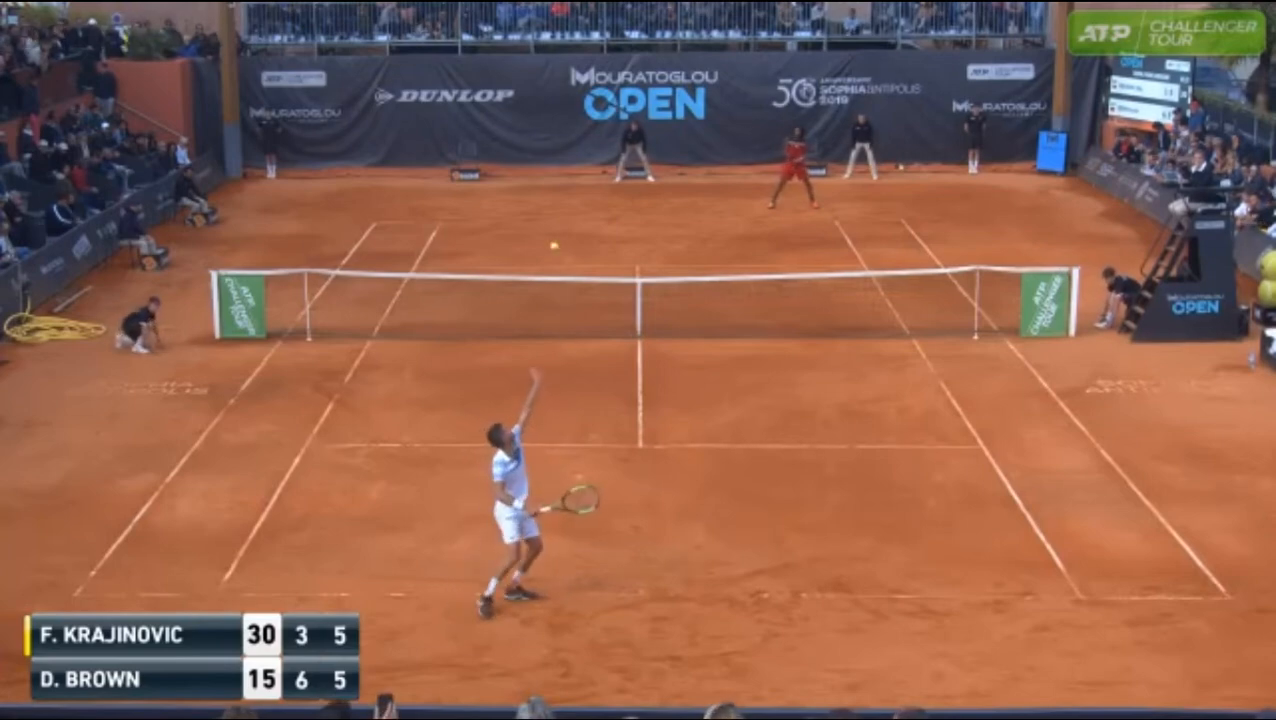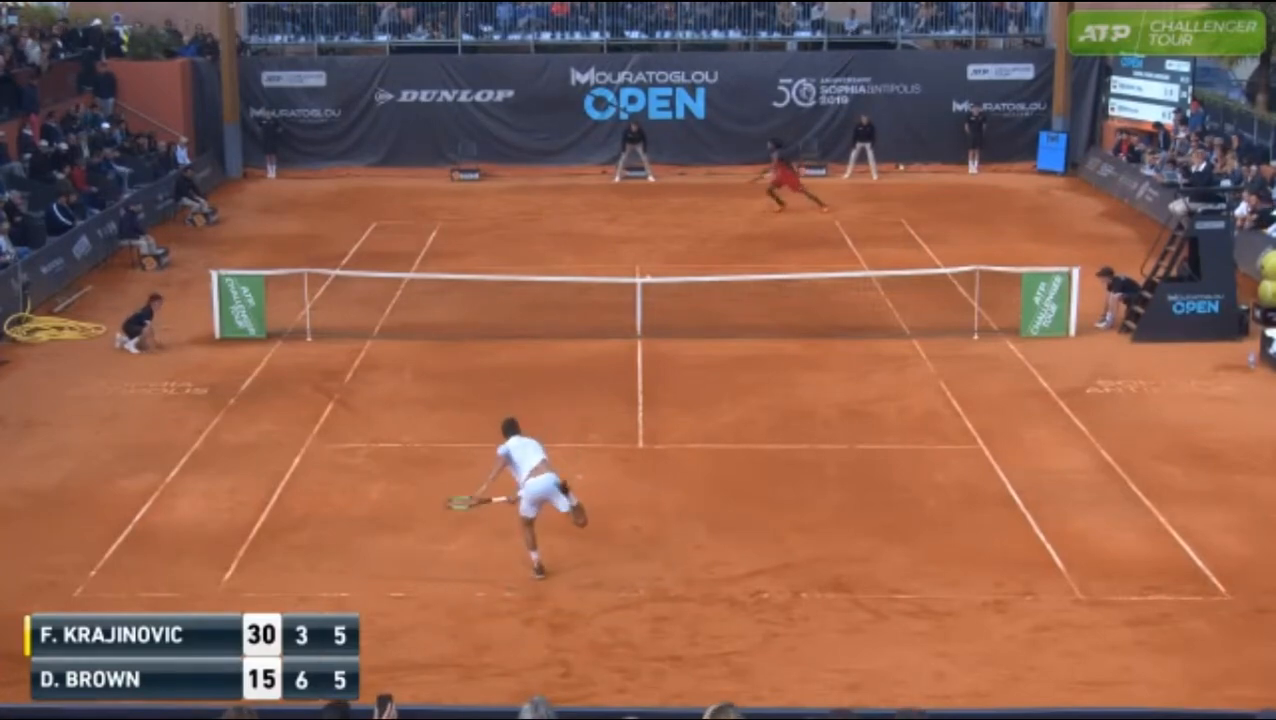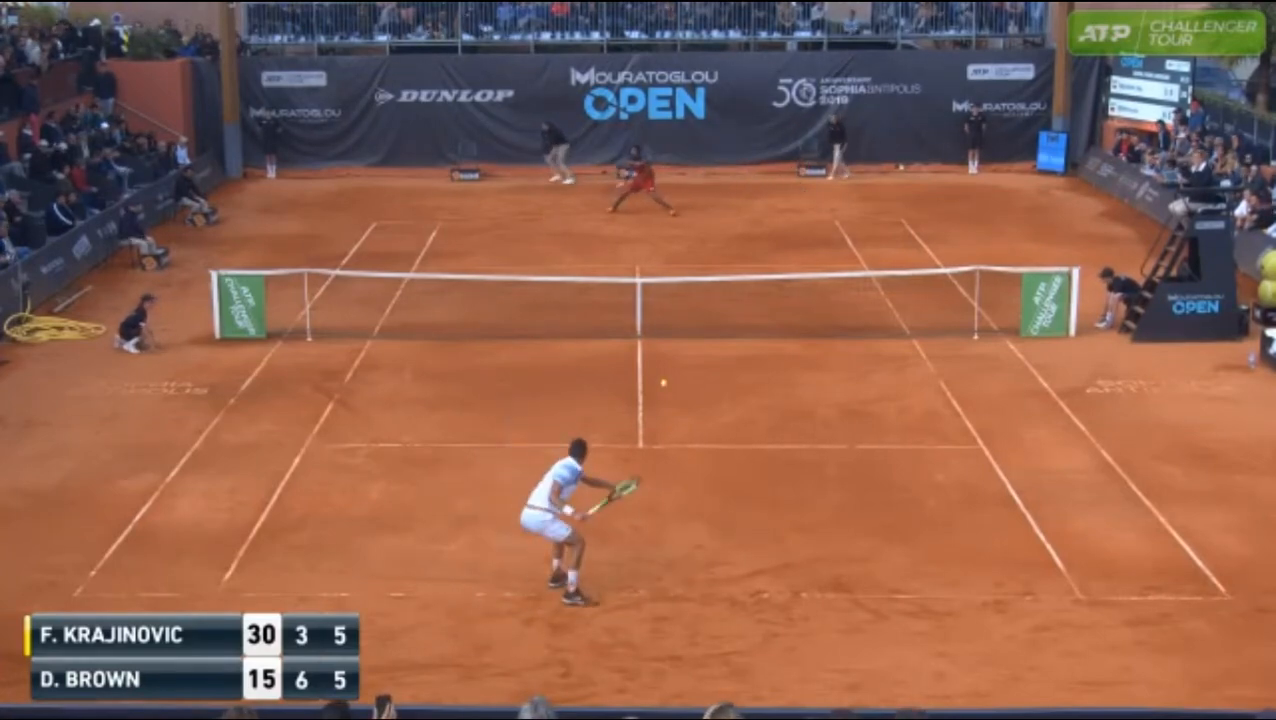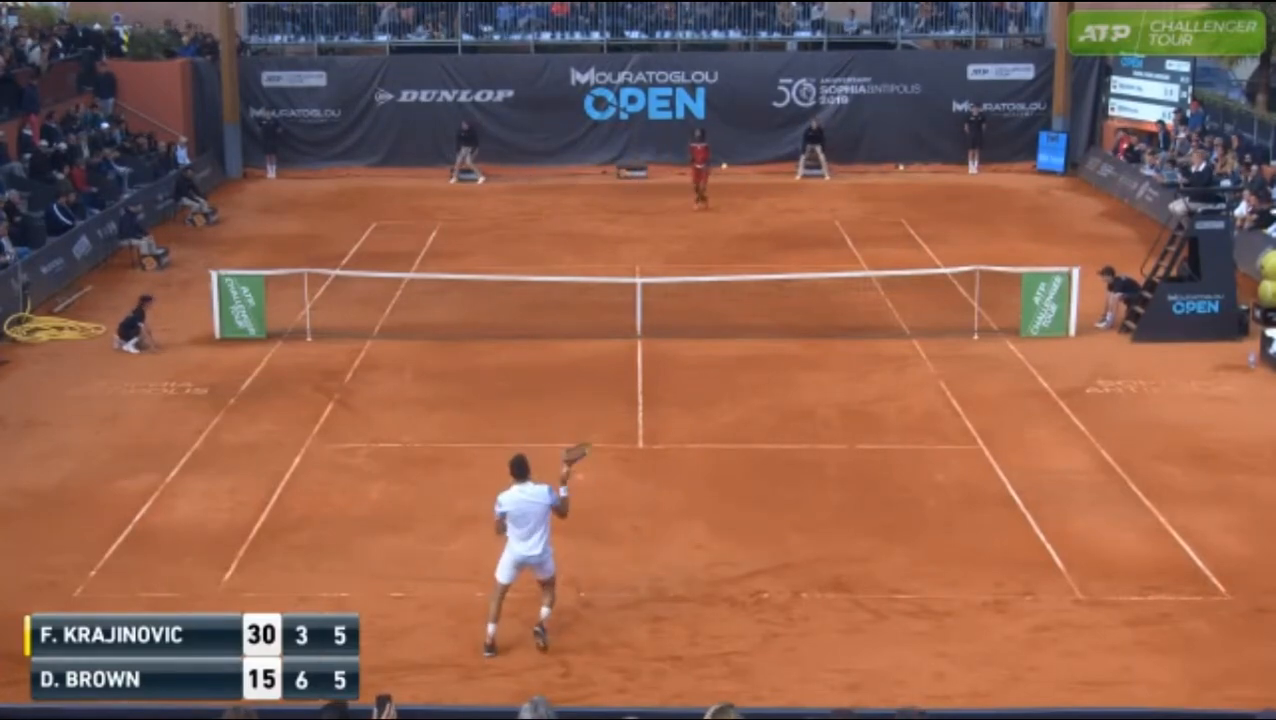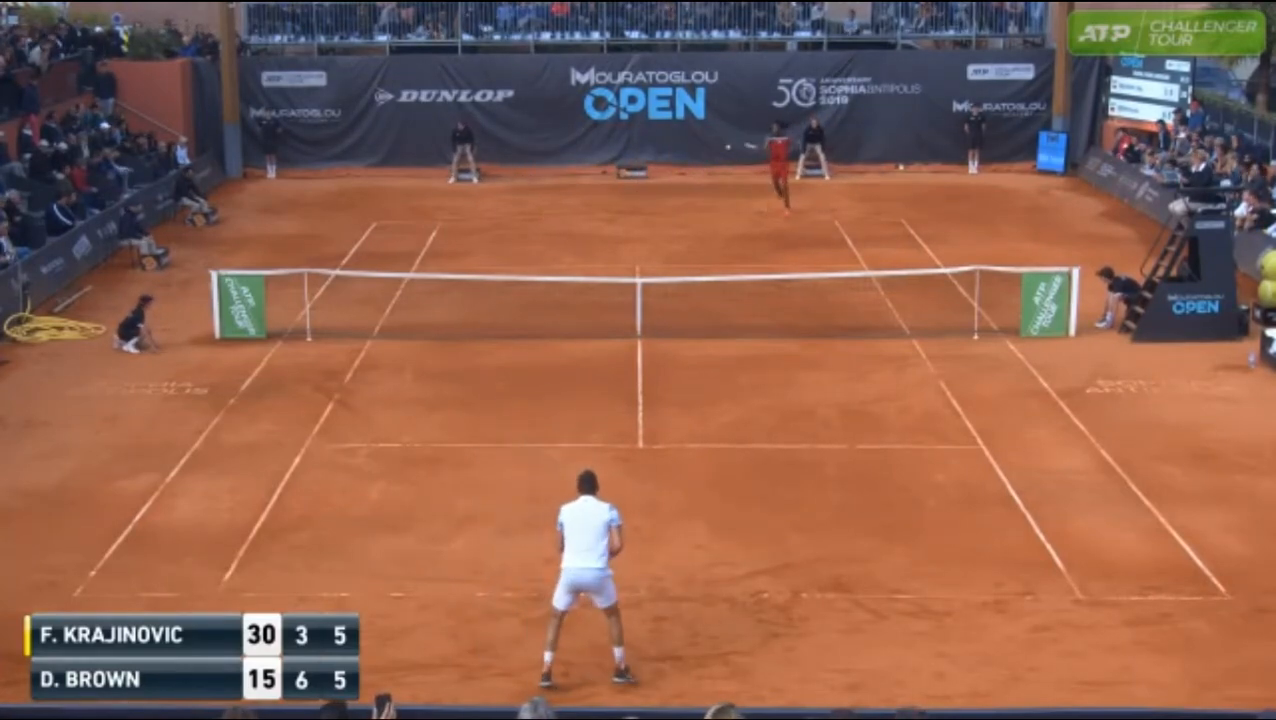
dt=1s
person 1, frame 1
left shoulder: (515, 442)
right shoulder: (499, 462)
left elbow: (526, 410)
right elbow: (500, 495)
left wrist: (536, 384)
right wrist: (522, 505)
left hip: (521, 509)
right hip: (507, 512)
left knee: (536, 547)
right knee: (514, 556)
left ankle: (514, 588)
right ankle: (486, 596)
person 1, frame 2
left shoulder: (506, 447)
right shoulder: (534, 443)
left elbow: (501, 463)
left wrist: (484, 486)
right wrist: (520, 494)
left hip: (532, 487)
right hip: (550, 480)
left knee: (527, 524)
right knee: (580, 521)
left ankle: (537, 566)
right ankle: (565, 492)
person 1, frame 3
left shoulder: (567, 466)
right shoulder: (567, 468)
left elbow: (587, 479)
right elbow: (553, 496)
left wrist: (611, 486)
right wrist: (569, 511)
left hip: (527, 516)
right hip: (540, 517)
left knee: (561, 535)
right knee: (578, 543)
left ankle: (556, 575)
right ankle: (571, 592)
person 1, frame 4
left shoulder: (503, 499)
right shoulder: (546, 492)
left elbow: (499, 530)
right elbow: (563, 514)
right wrist: (564, 486)
left hip: (514, 554)
right hip: (540, 554)
left knee: (498, 595)
right knee: (548, 588)
left ankle: (490, 643)
right ankle: (541, 625)
person 1, frame 5
left shoulder: (565, 510)
right shoulder: (609, 510)
left elbow: (561, 546)
right elbow: (618, 545)
left hip: (570, 572)
right hip: (597, 573)
left knee: (556, 619)
right knee: (613, 615)
left ankle: (546, 672)
right ankle: (620, 669)
